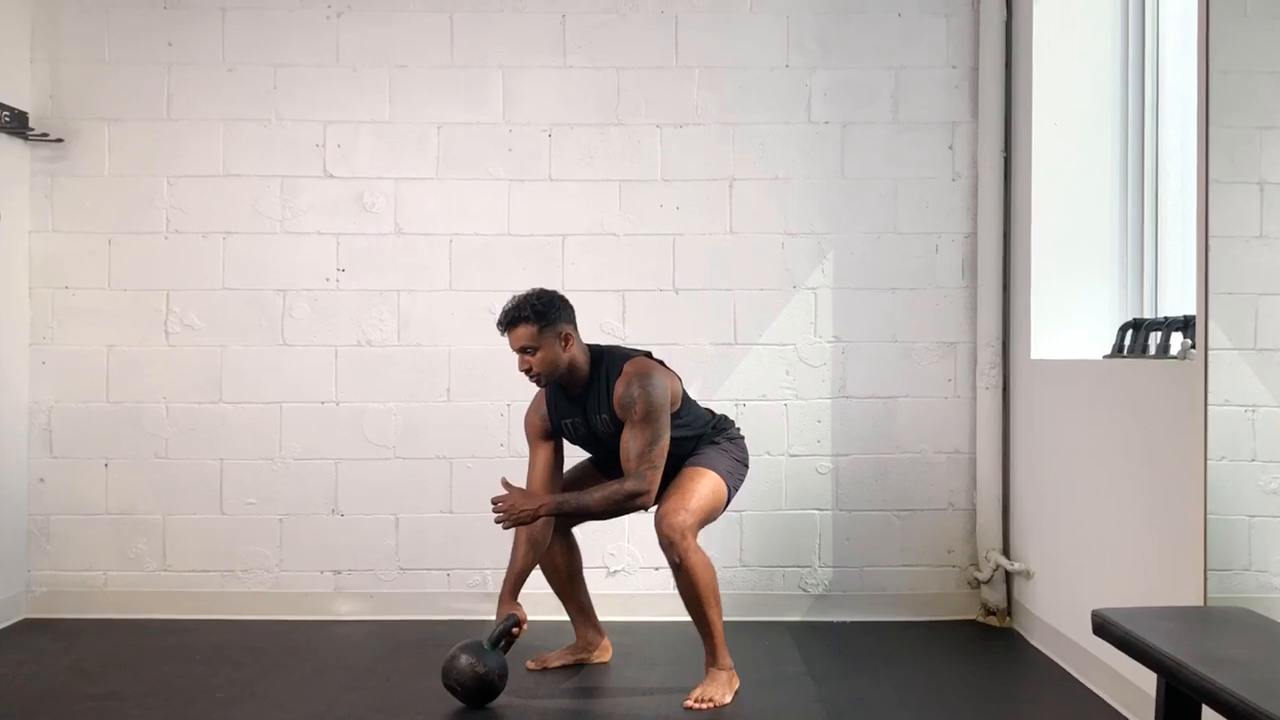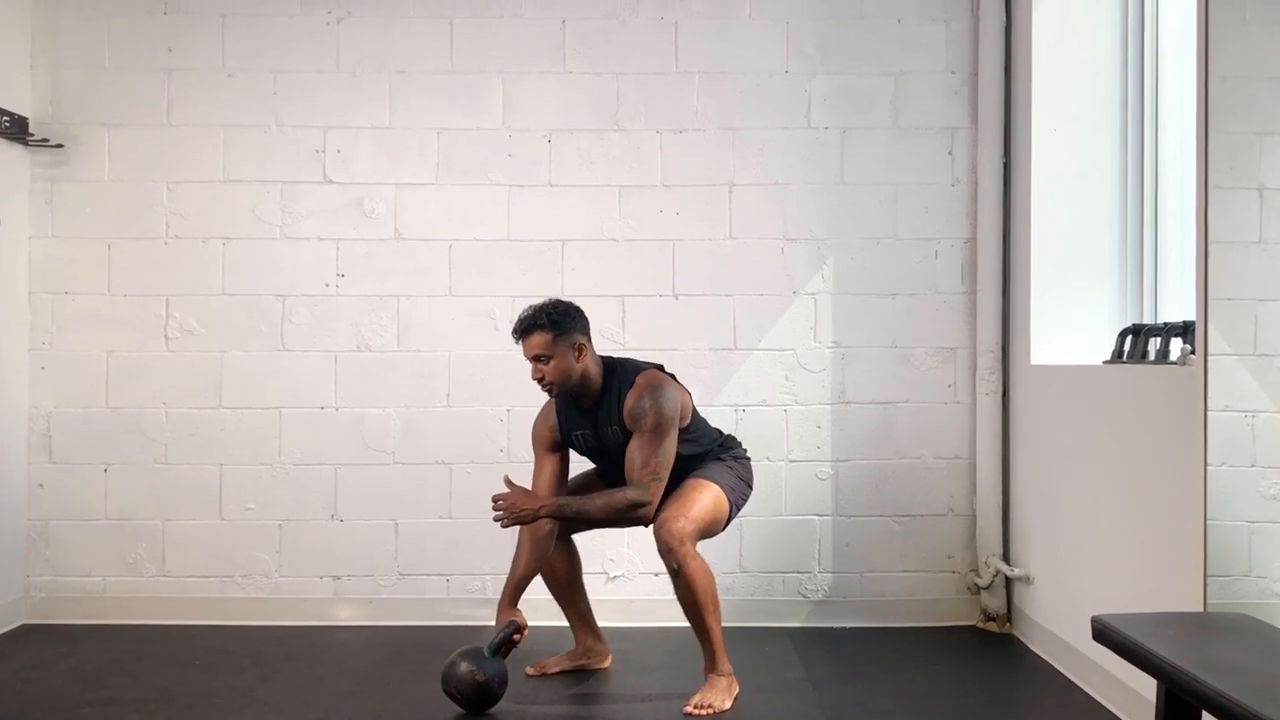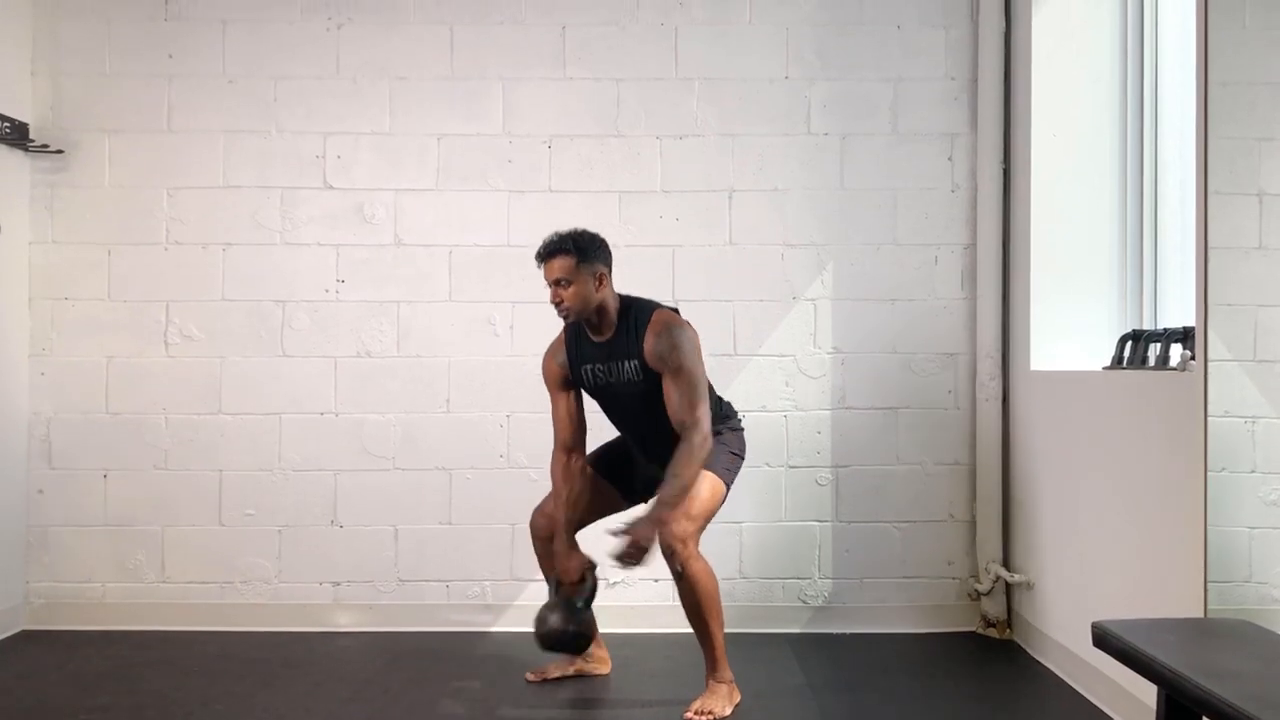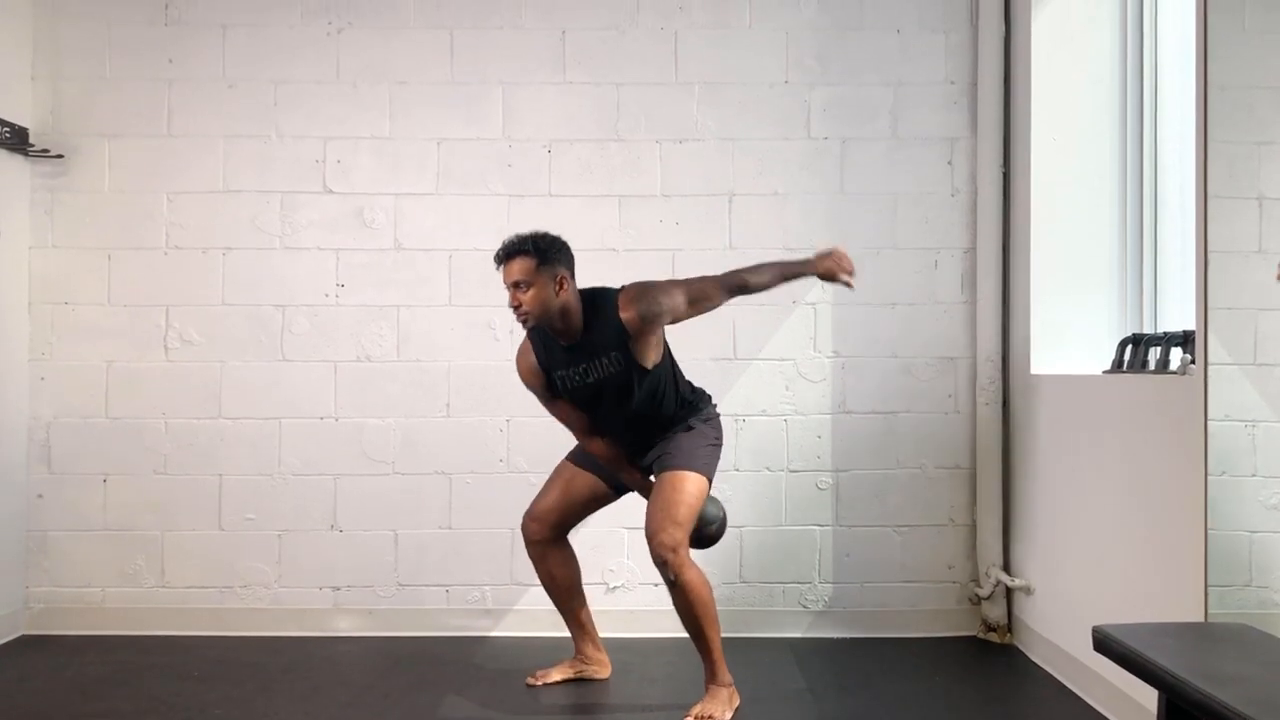
dt=0.3s
person 1, frame 1
left shoulder: (638, 382)
right shoulder: (544, 408)
left elbow: (641, 489)
right elbow: (539, 503)
left wrist: (546, 504)
right wrist: (509, 597)
left hip: (712, 448)
left knee: (674, 526)
right knee: (550, 518)
left ankle: (721, 666)
right ankle: (590, 639)
person 1, frame 2
left shoulder: (650, 394)
right shoulder: (552, 420)
left elbow: (643, 502)
right elbow: (543, 514)
left wrist: (544, 504)
right wrist: (508, 602)
left hip: (717, 467)
left knee: (672, 532)
right knee: (548, 522)
left ankle: (720, 673)
right ankle: (590, 644)
person 1, frame 3
left shoulder: (665, 332)
right shoulder: (561, 355)
left elbow: (695, 434)
right elbow: (567, 452)
left wrist: (654, 519)
right wrist: (563, 544)
left hip: (711, 441)
right hip: (639, 446)
left knee: (676, 534)
right knee: (546, 522)
left ankle: (722, 679)
right ankle: (589, 651)
person 1, frame 4
left shoulder: (631, 311)
right shoulder: (532, 362)
left elbow: (728, 287)
right elbow: (592, 437)
left wrist: (814, 266)
right wrist: (648, 492)
left hip: (685, 430)
right hip: (615, 439)
left knee: (666, 544)
right knee: (539, 527)
right ankle: (590, 654)
